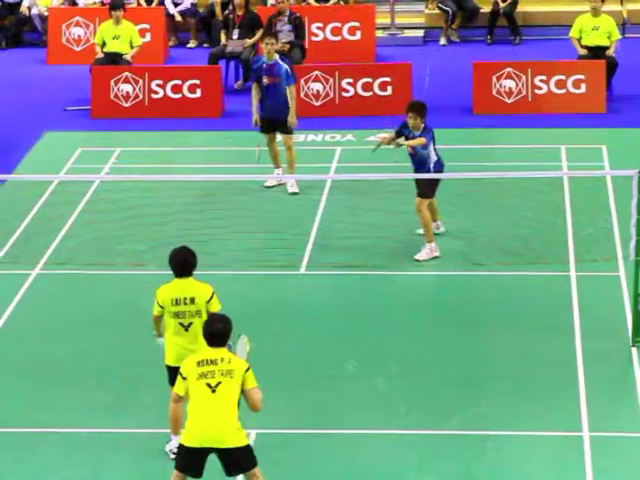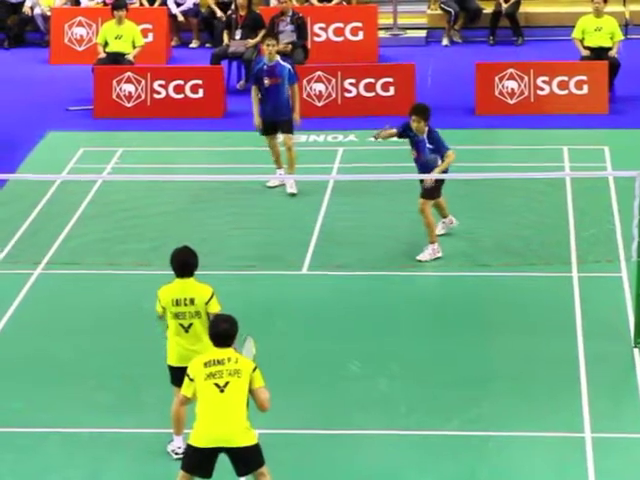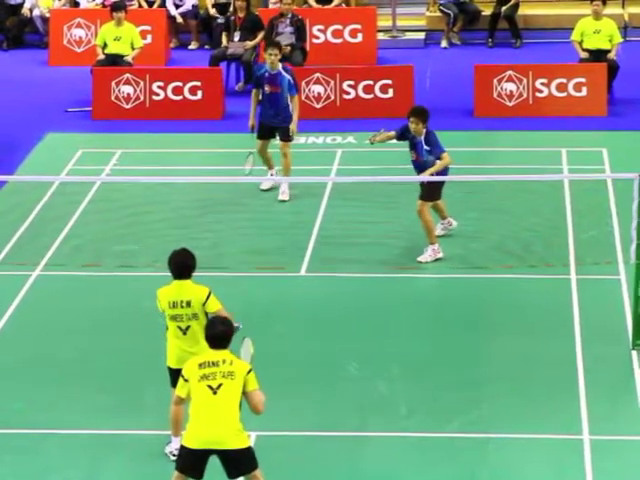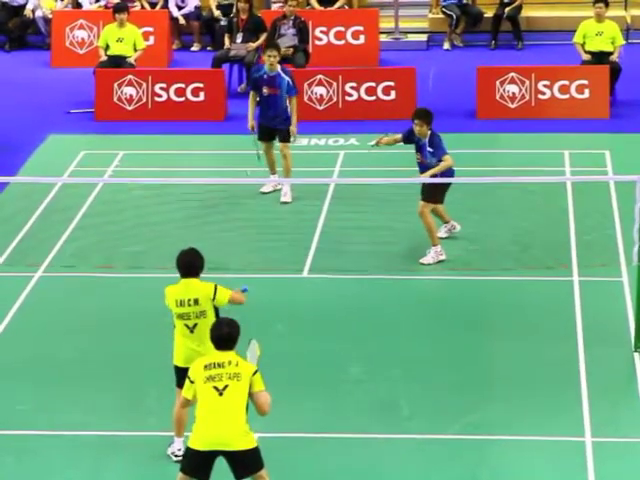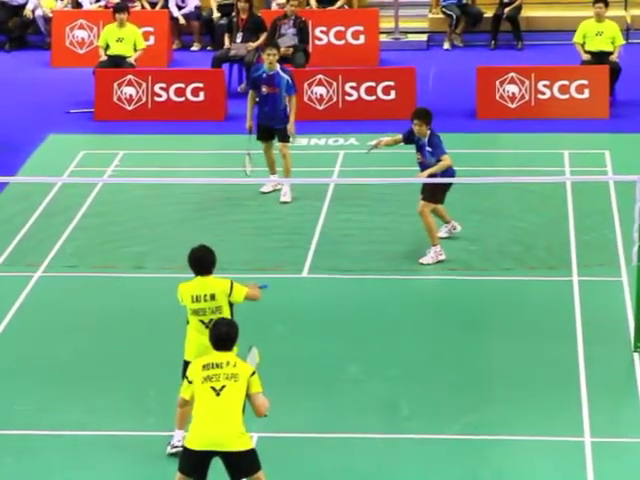
dt=0.5s
person 1, frame 1
left shoulder: (163, 292)
right shoulder: (205, 290)
left elbow: (156, 319)
left wrist: (158, 332)
left hip: (175, 354)
left ankle: (175, 443)
person 1, frame 2
left shoulder: (164, 292)
right shoulder: (205, 291)
left elbow: (160, 315)
left hip: (177, 355)
right hip: (204, 353)
left knee: (179, 398)
left ankle: (178, 443)
person 1, frame 3
left shoulder: (162, 294)
right shoulder: (202, 292)
right elbow: (223, 317)
left hip: (176, 356)
right hip: (203, 355)
left ankle: (175, 445)
person 1, frame 4
left shoulder: (170, 292)
right shoulder: (209, 289)
right elbow: (241, 299)
right wrist: (234, 291)
left hip: (183, 356)
right hip: (211, 355)
left knee: (181, 400)
left ankle: (178, 445)
person 1, frame 5
left shoulder: (184, 289)
right shoulder: (225, 286)
right elbow: (256, 296)
right wrist: (253, 287)
left hip: (195, 352)
left ankle: (177, 438)
person 2, frame 1
left shoulder: (189, 363)
right shoulder: (240, 365)
left elbow: (176, 399)
right elbow: (256, 405)
right wrist: (257, 390)
left hip: (195, 435)
right hip: (230, 436)
person 2, frame 2
left shoulder: (196, 364)
right shoulder: (247, 365)
left elbow: (182, 402)
right elbow: (264, 405)
right wrist: (264, 391)
left hip: (204, 436)
right hip: (239, 435)
person 2, frame 3
left shoulder: (191, 365)
right shoulder: (243, 367)
left elbow: (177, 401)
right elbow: (258, 408)
right wrist: (260, 394)
left hip: (196, 437)
right hip: (231, 438)
person 2, frame 4
left shoulder: (197, 366)
right shoulder: (248, 368)
left elbow: (183, 404)
right elbow: (263, 409)
right wrist: (267, 396)
left hip: (203, 438)
right hip: (238, 439)
person 2, frame 5
left shoulder: (195, 366)
right shoulder: (246, 369)
left elbow: (182, 403)
right elbow: (260, 411)
right wrist: (265, 402)
left hip: (199, 438)
right hip: (234, 439)
person 3, frame 1
left shoulder: (284, 65)
right shoulder: (257, 63)
left elbow: (291, 89)
right elbow: (256, 88)
left wrist: (292, 113)
right wrist: (255, 111)
left hip: (283, 112)
right hip: (266, 112)
left knee: (288, 143)
right knee: (270, 142)
left ankle: (291, 179)
right ankle: (279, 174)
person 3, frame 2
left shoulder: (286, 66)
right shoulder: (258, 66)
left elbow: (294, 88)
right elbow: (255, 91)
left wrist: (296, 111)
right wrist: (256, 115)
left hip: (285, 112)
right hip: (267, 113)
left knee: (288, 144)
right knee: (272, 143)
left ankle: (291, 179)
right ankle: (280, 174)
person 3, frame 3
left shoulder: (287, 74)
right shoulder: (259, 71)
left elbow: (294, 98)
right elbow: (255, 93)
left wrist: (294, 121)
right wrist: (252, 116)
left hip: (284, 118)
right hip: (265, 117)
left knee: (285, 150)
right knee: (261, 148)
left ankle: (284, 185)
right ankle: (272, 173)
person 3, frame 4
left shoulder: (286, 75)
right shoulder: (257, 73)
left elbow: (292, 99)
right elbow: (253, 95)
left wrist: (293, 123)
right wrist: (251, 118)
left hip: (283, 120)
right hip: (264, 119)
left knee: (284, 150)
right knee: (267, 149)
left ankle: (286, 187)
right ankle: (274, 180)
person 3, frame 5
left shoulder: (285, 75)
right shoulder: (256, 72)
left elbow: (291, 98)
right elbow: (252, 95)
left wrist: (291, 121)
right wrist: (249, 118)
left hip: (282, 119)
right hip: (264, 118)
left knee: (284, 149)
right knee: (267, 148)
left ankle: (286, 186)
right ankle: (274, 180)
person 4, frame 1
left shoulder: (427, 131)
right shoulder: (406, 126)
left elbow: (421, 141)
right elbow: (394, 137)
left wrist: (404, 142)
right wrist: (386, 139)
left hip: (432, 170)
right hip: (420, 169)
left knee: (420, 205)
right knee: (427, 197)
left ankle: (431, 247)
right ankle: (436, 224)
person 4, frame 2
left shoulder: (433, 136)
right shoulder: (409, 127)
left elbow: (451, 157)
right elbow: (392, 132)
left wrist: (434, 173)
right wrist: (382, 135)
left hip: (435, 174)
right hip: (424, 172)
left knee: (423, 207)
right knee: (434, 198)
left ankle: (434, 248)
right ankle: (447, 220)
person 4, frame 3
left shoulder: (430, 138)
right shoulder: (408, 130)
left elbow: (447, 159)
right elbow: (390, 135)
left wrist: (428, 172)
right wrist: (378, 138)
left hip: (435, 175)
right hip: (425, 173)
left knee: (422, 208)
right knee: (432, 199)
left ankle: (434, 249)
right ankle: (447, 222)
person 4, frame 4
left shoulder: (434, 141)
right shoulder: (413, 133)
left elbow: (449, 162)
right elbow: (396, 139)
left wrist: (428, 173)
right wrist: (384, 141)
left hip: (441, 177)
right hip: (431, 177)
left knee: (423, 209)
right knee: (430, 203)
left ankle: (437, 251)
right ankle: (450, 225)
person 4, frame 5
left shoulder: (434, 140)
right shoulder: (414, 133)
left elbow: (448, 161)
right elbow: (396, 140)
left wrist: (427, 172)
right wrist: (384, 142)
left hip: (442, 177)
right hip: (432, 176)
left knee: (423, 209)
right knee: (429, 203)
left ankle: (437, 251)
right ankle: (451, 225)
